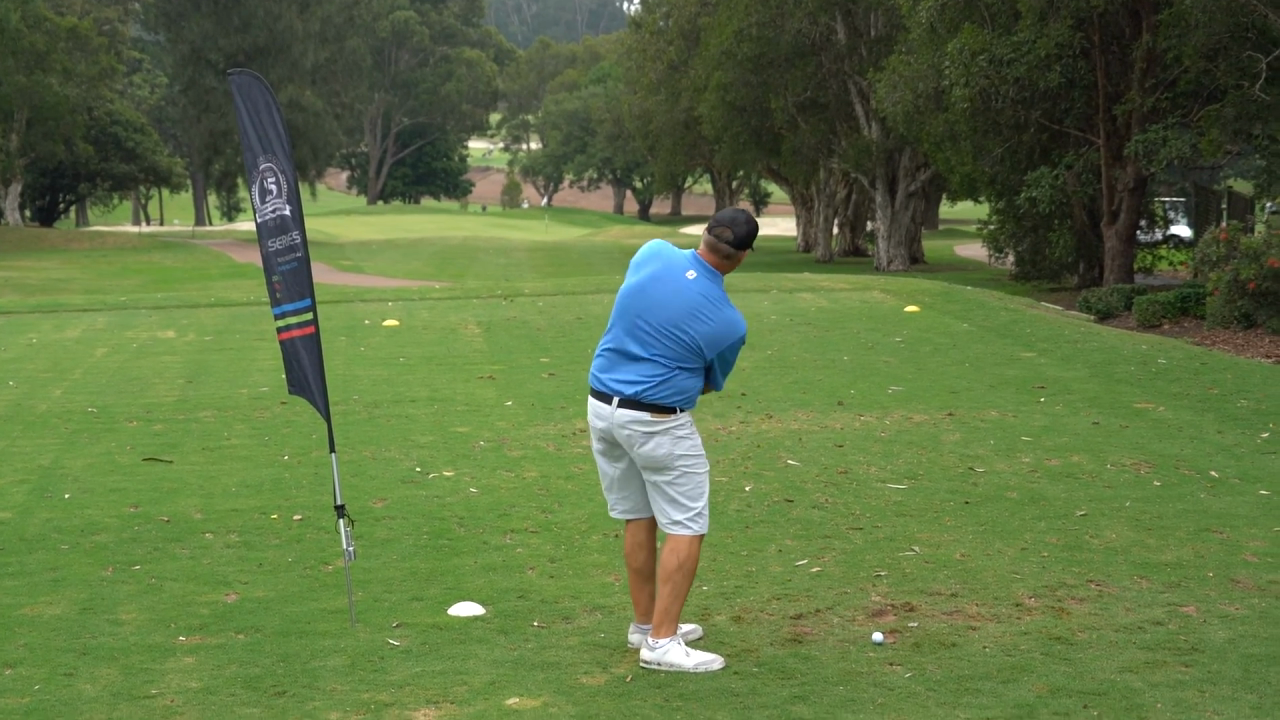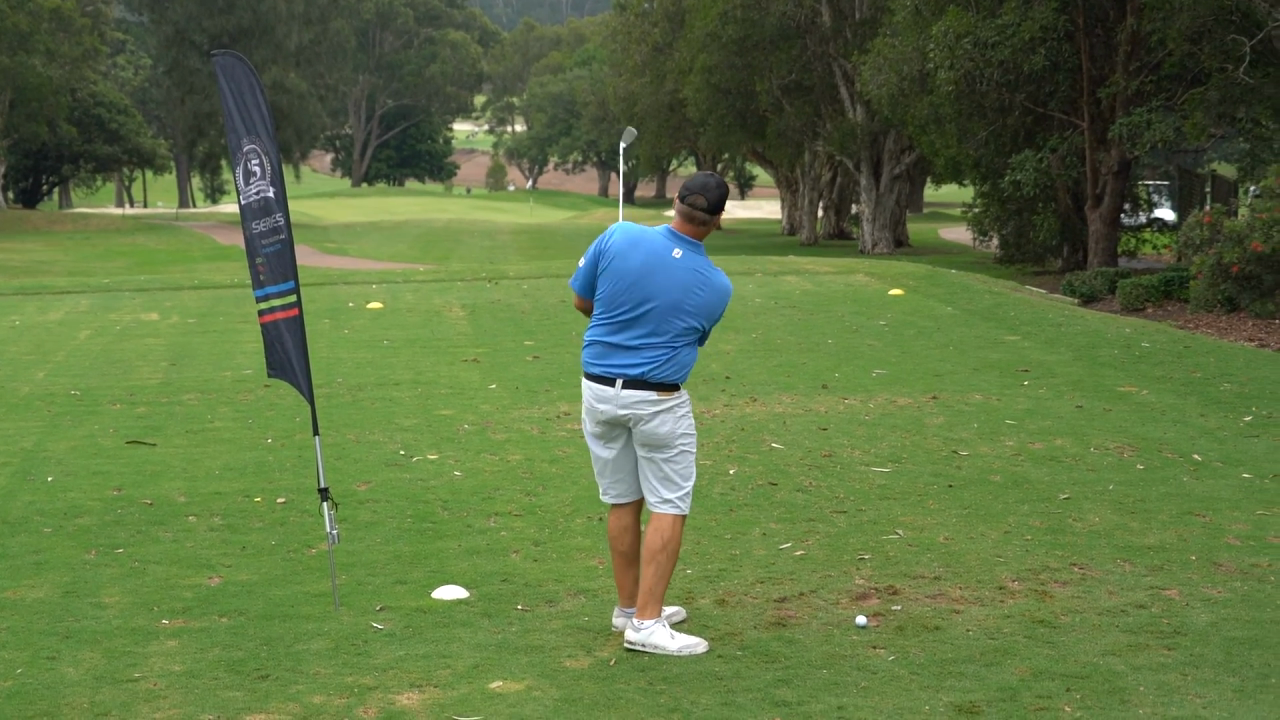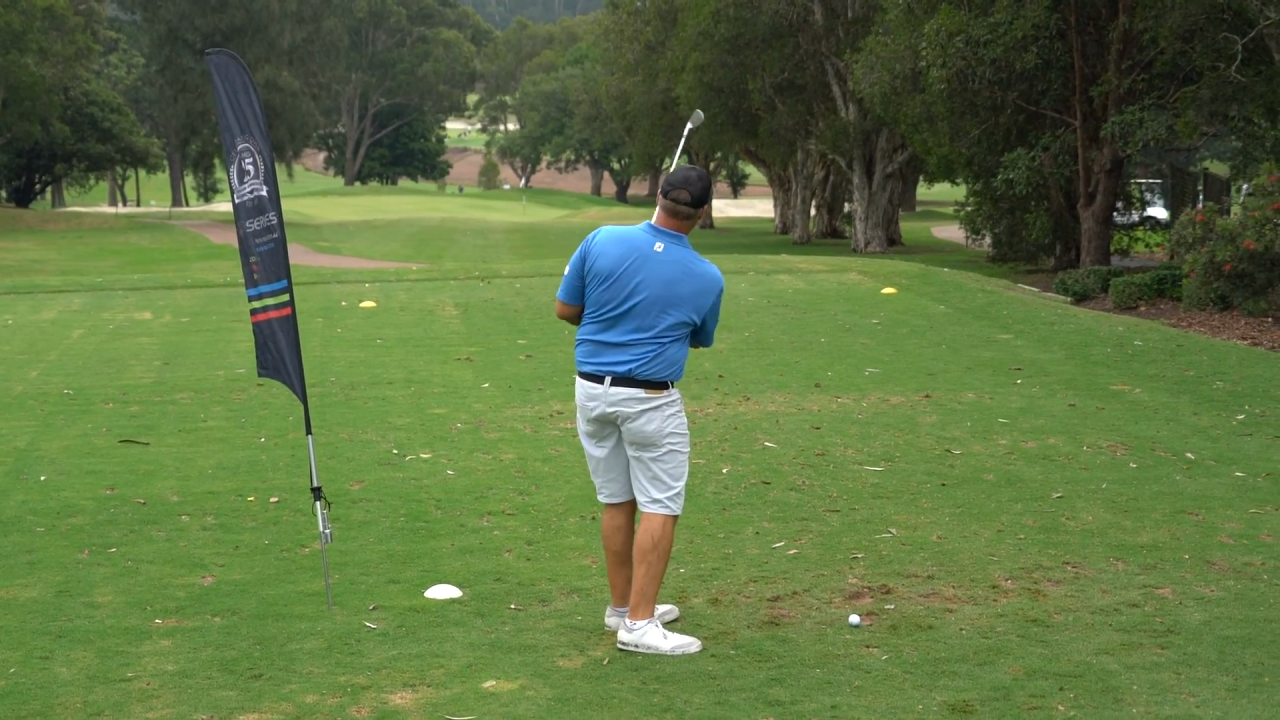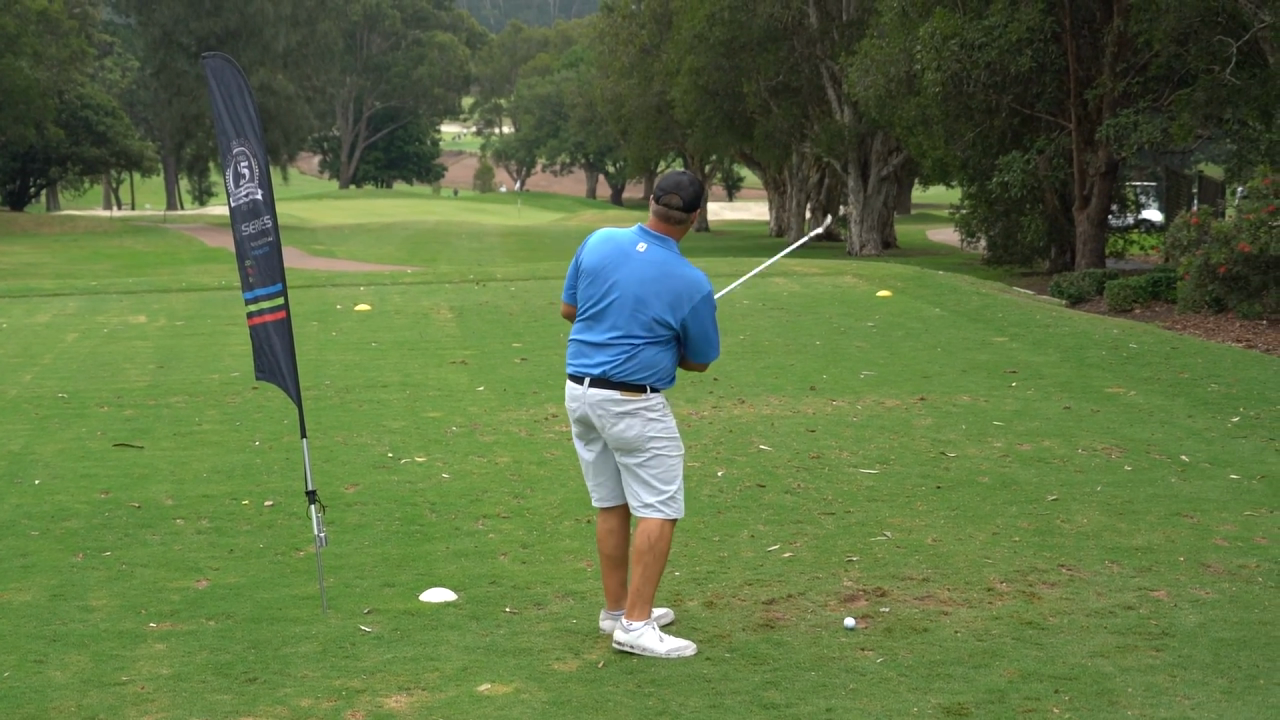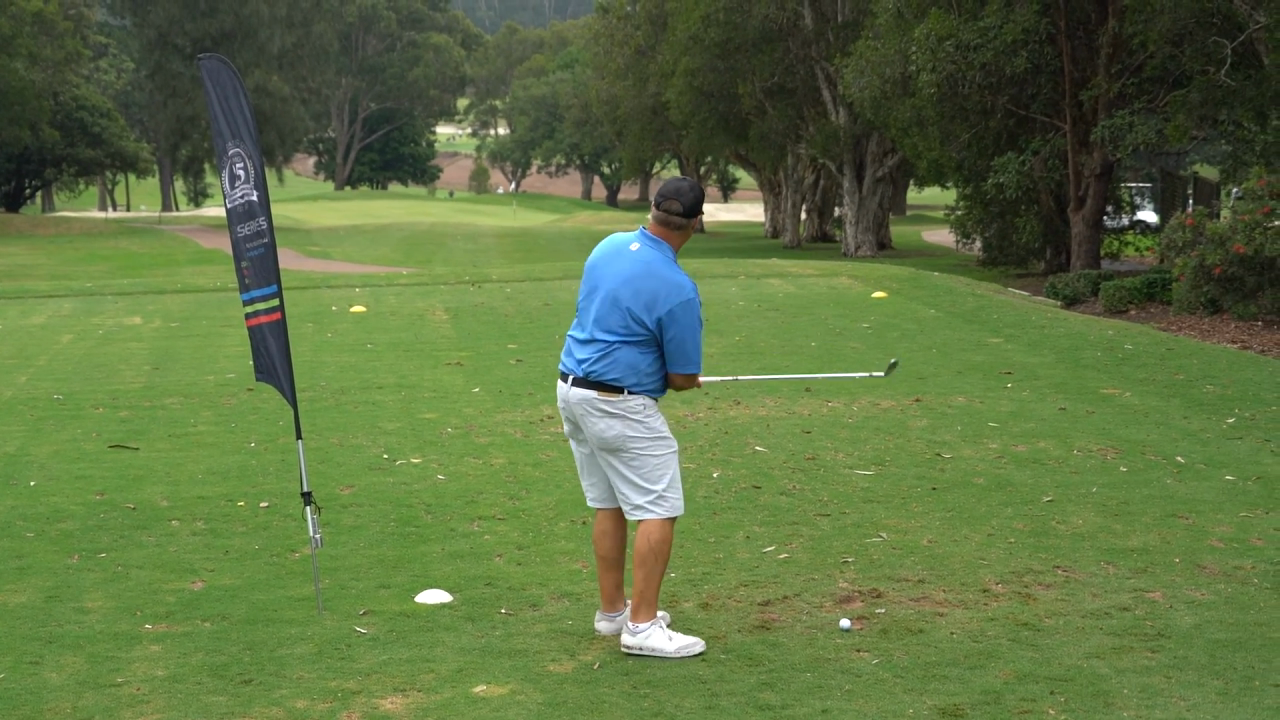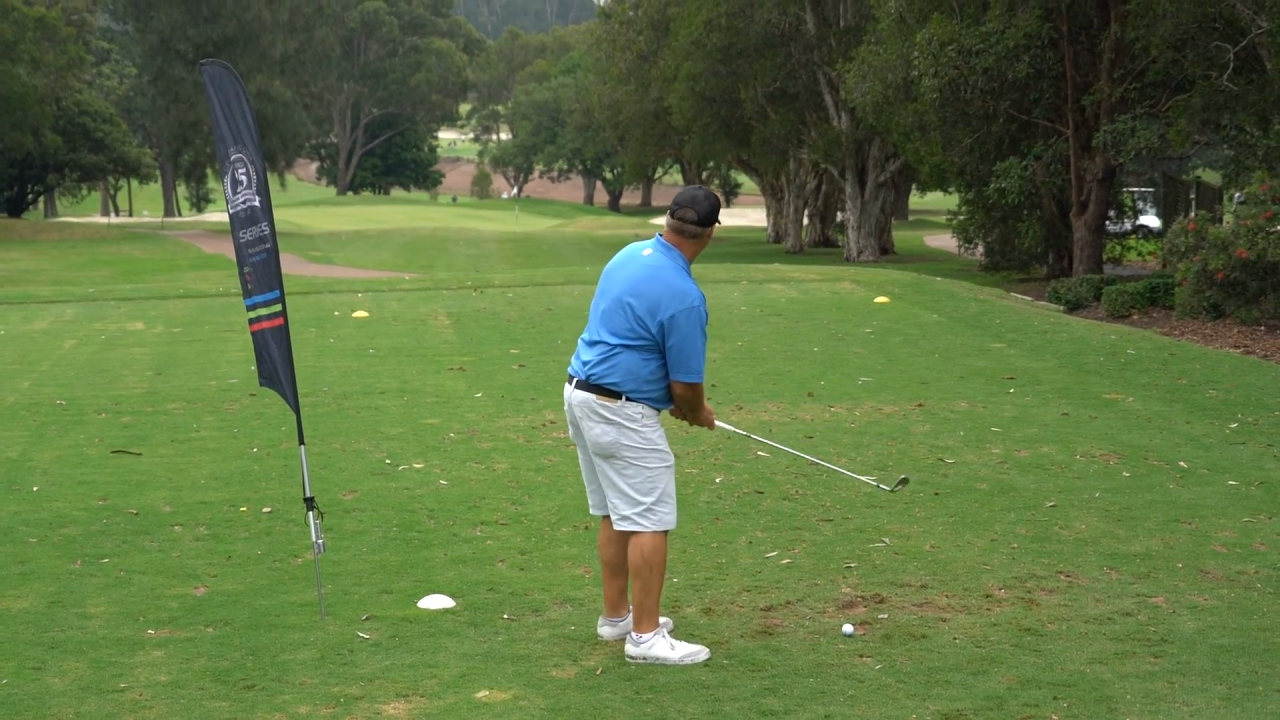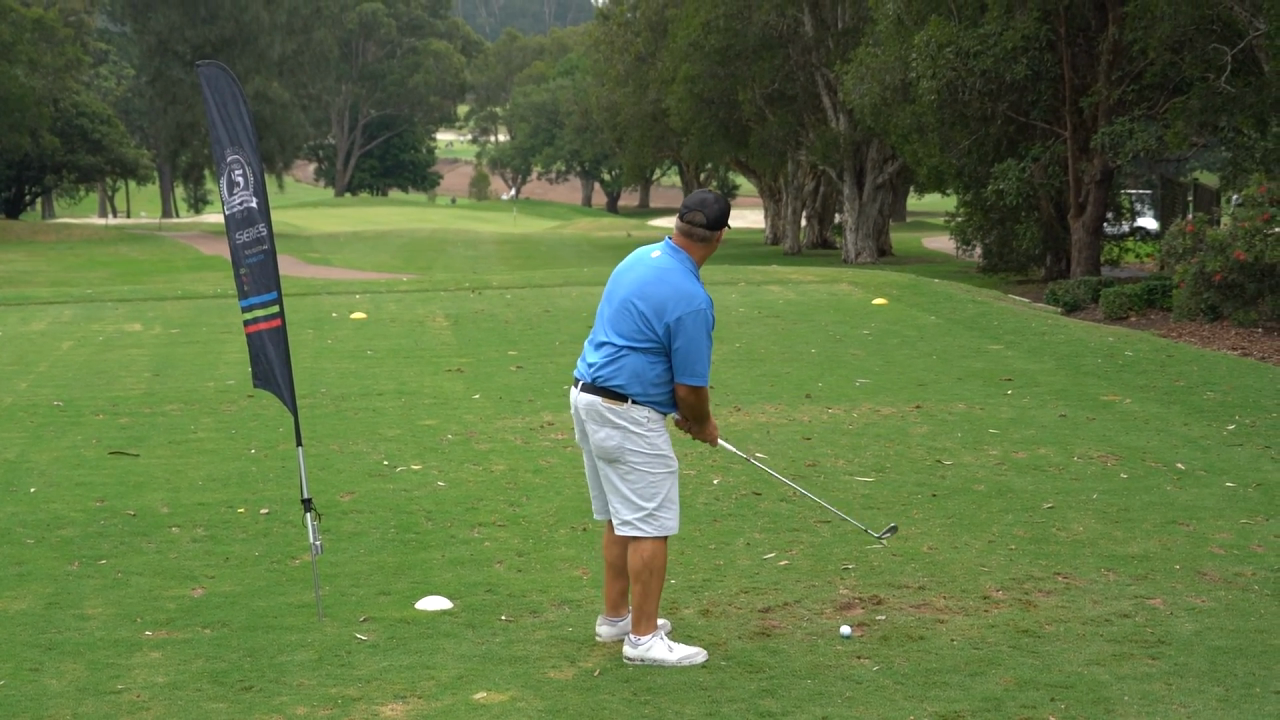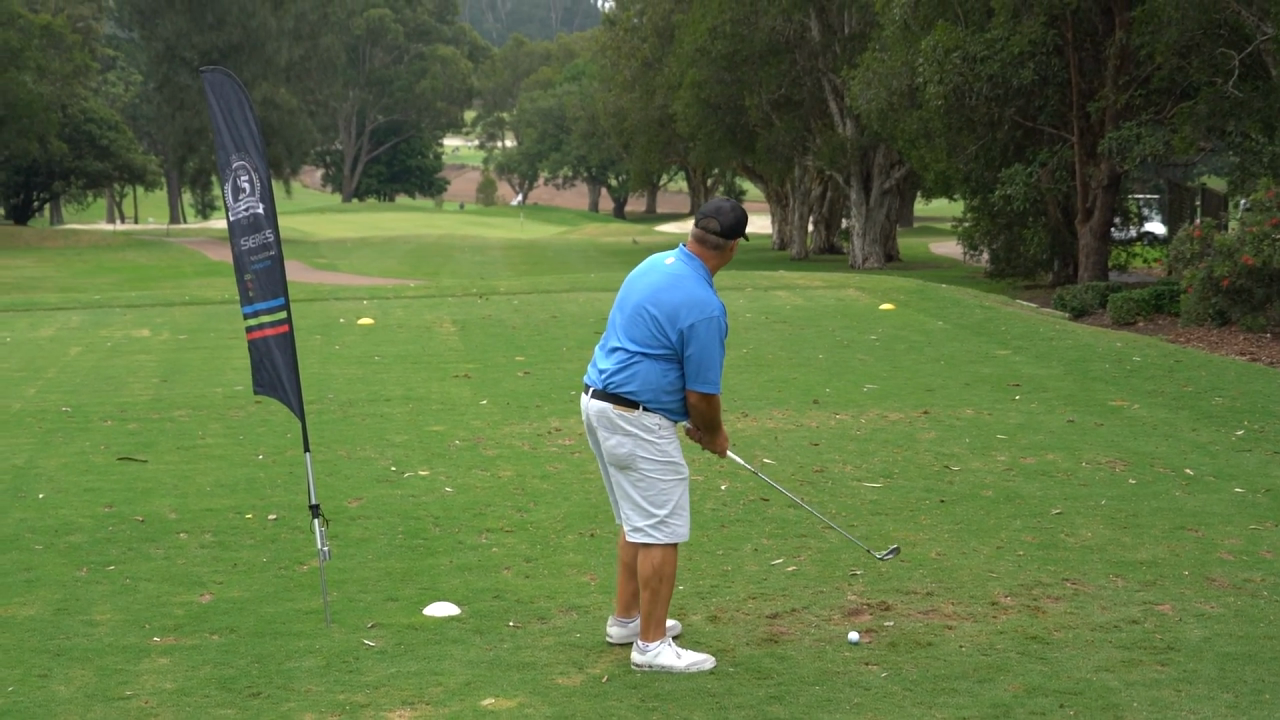
dt=0.2s
person 1, frame 1
left shoulder: (653, 254)
right shoulder: (728, 324)
left hip: (603, 408)
right hip: (658, 423)
left knee: (639, 517)
right knee: (686, 527)
left ankle: (647, 623)
right ankle: (661, 641)
person 1, frame 2
left shoulder: (617, 238)
right shoulder: (716, 287)
left elbow: (581, 300)
left hip: (598, 389)
right hip: (658, 401)
left knee: (623, 501)
right knee: (668, 507)
left ankle: (630, 606)
right ankle: (646, 623)
person 1, frame 3
left shoulder: (602, 240)
right shoulder: (707, 278)
left elbow: (566, 309)
left hip: (592, 389)
right hip: (650, 400)
left knee: (616, 501)
right knee: (659, 508)
left ankle: (623, 606)
right ankle: (639, 623)
person 1, frame 4
left shoulder: (598, 242)
right shoulder: (692, 284)
left elbow: (569, 310)
right elbow: (698, 362)
left hip: (581, 391)
right hip: (633, 404)
left knee: (611, 506)
right knee: (657, 511)
left ankle: (617, 609)
right ankle: (635, 623)
person 1, frame 5
left shoulder: (608, 247)
right shoulder: (677, 288)
right elbow: (683, 377)
right wrist: (678, 375)
left hip: (575, 390)
right hip: (619, 404)
left knee: (609, 505)
right knee: (657, 511)
left ankle: (612, 610)
right ankle: (643, 625)
person 1, frame 6
left shoulder: (629, 255)
right shoulder: (684, 296)
right elbow: (686, 386)
left wrist: (680, 403)
right wrist: (700, 414)
left hip: (582, 394)
right hip: (621, 410)
left knee: (615, 514)
right knee: (649, 522)
left ankle: (616, 616)
right ankle: (645, 635)
person 1, frame 7
left shoulder: (639, 257)
right shoulder: (691, 299)
right elbow: (689, 389)
left wrist: (684, 413)
right wrist: (703, 425)
left hip: (588, 396)
right hip: (626, 413)
left knee: (620, 517)
right knee: (651, 526)
left ankle: (615, 616)
right ankle: (643, 638)
person 1, frame 8
left shoulder: (653, 264)
right shoulder: (704, 306)
right elbow: (701, 396)
left wrist: (694, 422)
right wrist: (714, 435)
left hip: (599, 403)
right hip: (636, 420)
left knee: (636, 522)
right knee: (661, 531)
left ankle: (626, 618)
right ankle: (651, 644)
